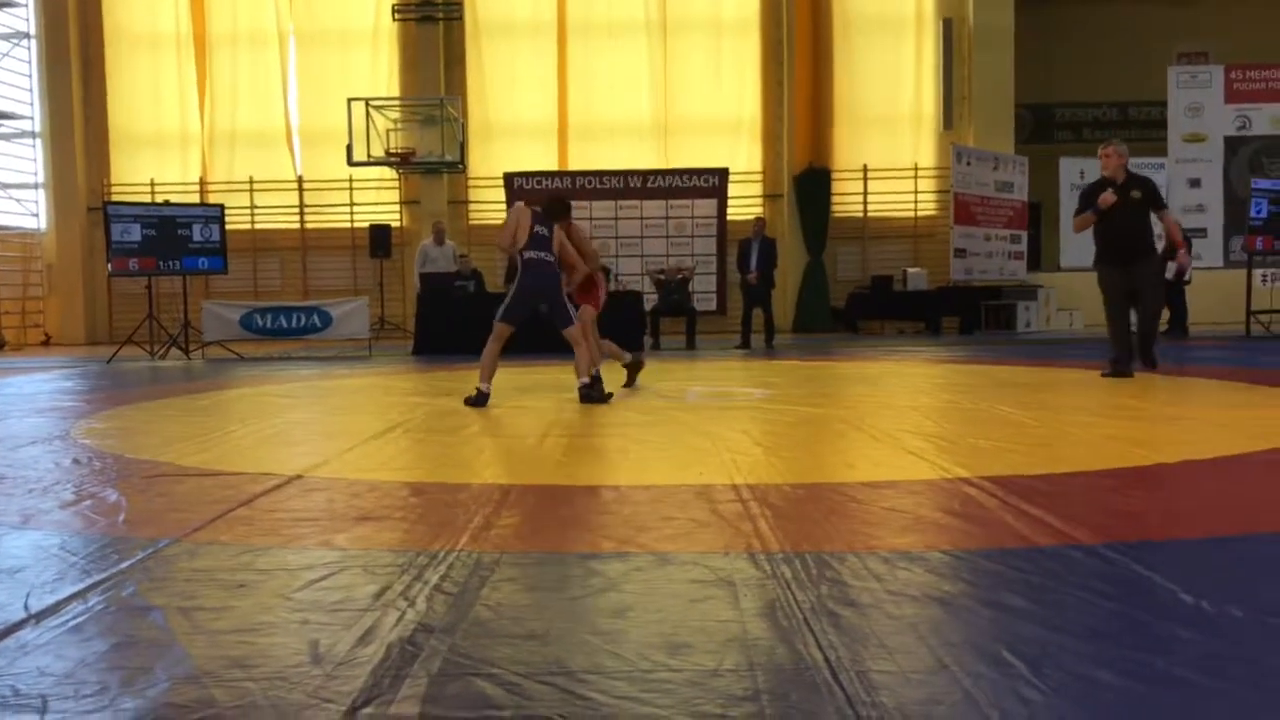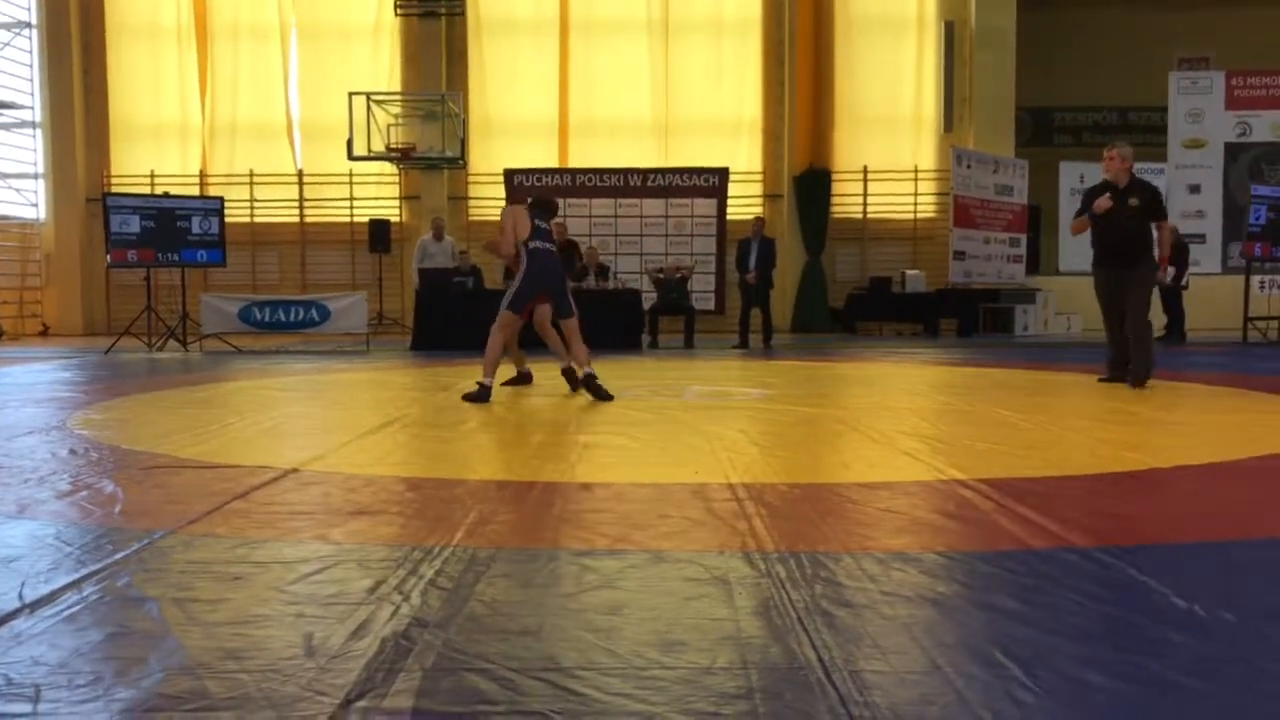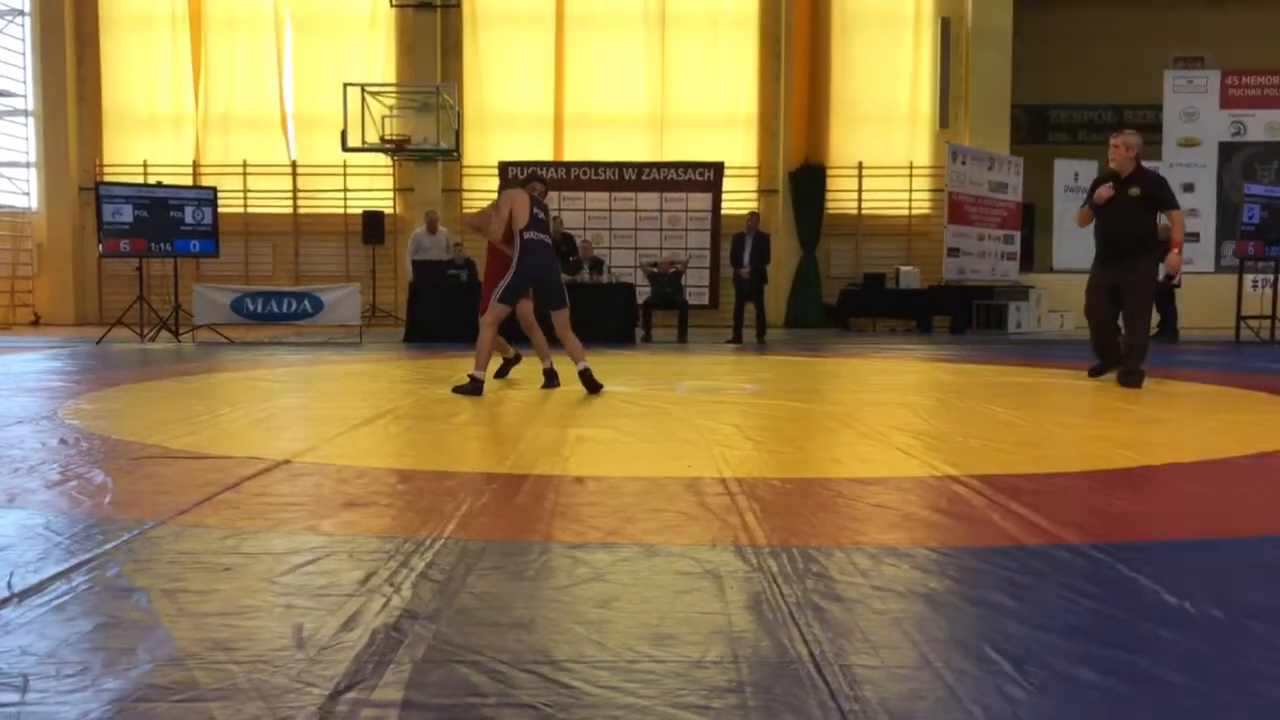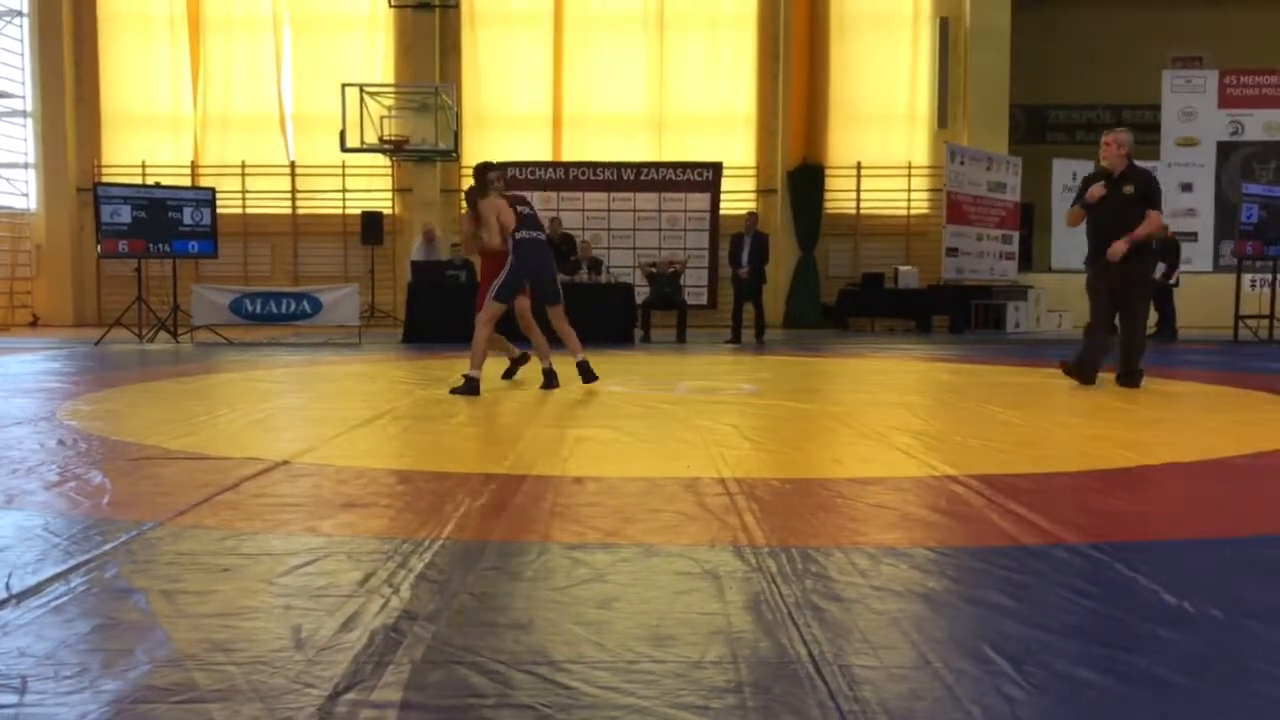
dt=0.4s
person 1, frame 1
left shoulder: (1144, 184)
right shoulder: (1091, 191)
left elbow: (1165, 216)
right elbow: (1077, 226)
left wrist: (1180, 248)
right wrist: (1098, 208)
left hip: (1145, 261)
right hip: (1110, 264)
left knee: (1151, 309)
right knee: (1116, 314)
left ankle: (1147, 351)
right ankle: (1121, 364)
person 1, frame 2
left shoulder: (1147, 191)
right shoulder: (1094, 193)
left elbow: (1163, 228)
right elbow: (1075, 229)
left wrist: (1162, 264)
right wrist: (1093, 212)
left hip: (1139, 267)
right hip: (1105, 268)
left knee: (1137, 319)
right knee: (1113, 322)
left ankle: (1140, 372)
right ankle: (1118, 369)
person 1, frame 3
left shoulder: (1152, 181)
right shoulder: (1101, 182)
left elbow: (1176, 217)
right elbow: (1081, 221)
left wrist: (1175, 250)
right wrist: (1094, 202)
left hip: (1140, 262)
right hip: (1105, 262)
left knee: (1136, 319)
right knee: (1096, 313)
left ankle: (1131, 371)
right ankle: (1109, 358)
person 1, frame 4
left shoulder: (1144, 179)
right shoulder: (1091, 181)
left elbow: (1155, 221)
right elbow: (1071, 221)
left wrist: (1127, 241)
right wrist: (1086, 201)
left hip: (1135, 262)
right hip: (1099, 263)
left knee: (1133, 321)
right knee: (1099, 318)
left ankle: (1129, 372)
right ankle: (1085, 367)
person 2, frame 1
left shoulder: (519, 212)
right shoulder: (557, 230)
left elbow: (504, 244)
right elbow: (582, 268)
left hip: (526, 282)
right hip: (552, 284)
left knee: (495, 340)
right knee: (579, 342)
left ankle: (482, 392)
right ankle: (586, 388)
person 2, frame 2
left shoulder: (511, 211)
right shoulder: (546, 224)
left elbow: (508, 251)
left wrist: (495, 246)
left hip: (532, 269)
right hip: (556, 271)
left knee: (499, 330)
right knee: (574, 337)
left ankle: (485, 387)
right ankle: (588, 377)
person 2, frame 3
left shoulder: (510, 195)
right shoulder: (543, 210)
left elbow: (495, 236)
left hip: (526, 262)
right hip: (550, 264)
left knee: (489, 322)
right knee: (565, 330)
left ankle: (476, 381)
right ankle: (584, 372)
person 2, frame 4
left shoulder: (487, 203)
right shoulder: (523, 200)
left elbow: (495, 243)
left wrist: (483, 233)
left hip: (521, 259)
right hip: (544, 258)
left knee: (485, 320)
right knee: (560, 321)
left ankle: (472, 379)
right ankle: (582, 364)
